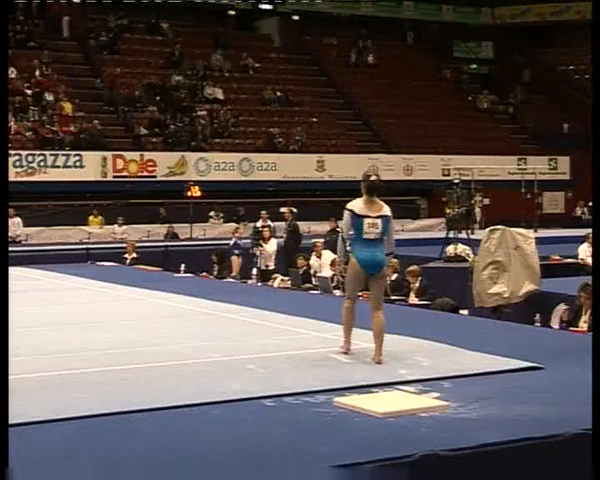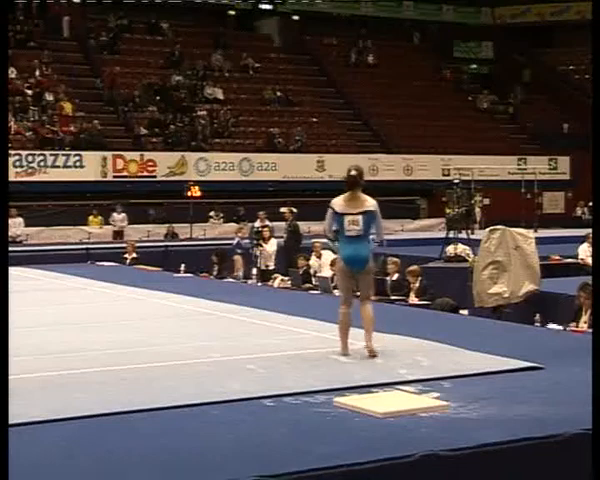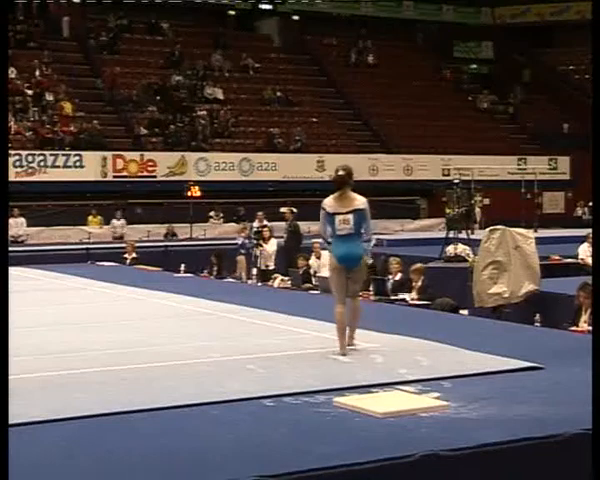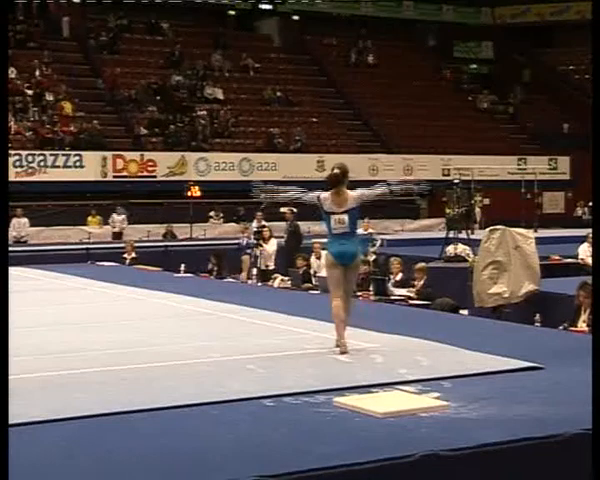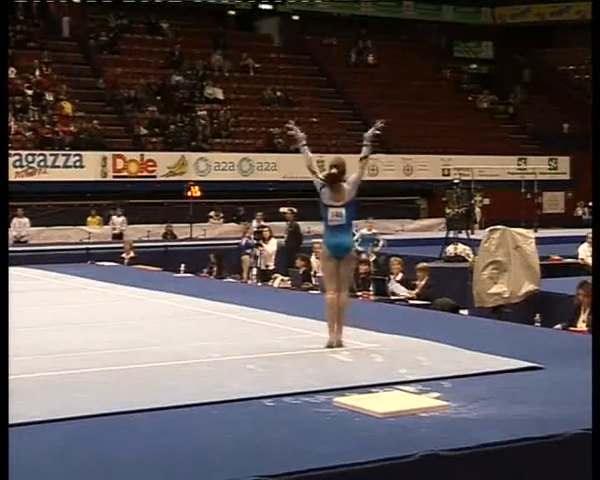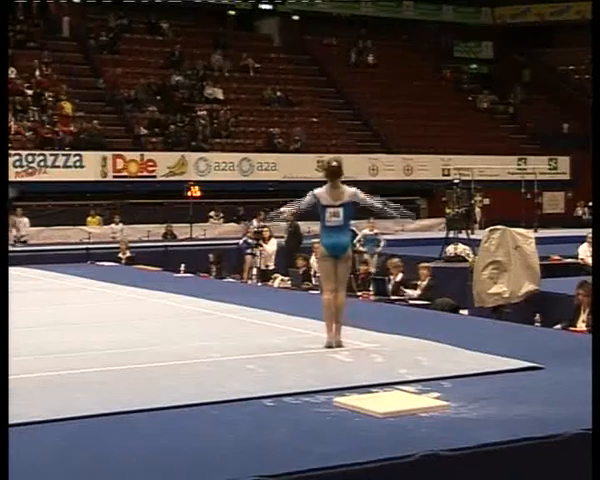
dt=0.3s
person 1, frame 1
left shoulder: (352, 206)
right shoulder: (386, 209)
left elbow: (344, 235)
right elbow: (390, 239)
left wrist: (342, 258)
right wrist: (387, 257)
left hip: (359, 259)
right hip: (378, 260)
left knee: (350, 300)
right knee: (377, 309)
left ankle: (346, 344)
right ankle: (378, 353)
person 1, frame 2
left shoulder: (336, 203)
right shoulder: (371, 203)
left elbow: (328, 230)
right elbow: (379, 232)
left hip: (345, 255)
right hip: (364, 255)
left knee: (345, 303)
right knee: (366, 301)
left ankle: (344, 347)
right ankle: (369, 342)
person 1, frame 3
left shoulder: (327, 203)
right shoulder: (361, 201)
left elbow: (324, 232)
right elbow: (367, 230)
left hip: (338, 254)
right hip: (356, 253)
left knee: (340, 302)
right knee: (354, 297)
left ankle: (342, 345)
right ankle: (350, 337)
person 1, frame 4
left shoulder: (322, 198)
right shoulder: (356, 196)
left elbow: (298, 195)
right elbow: (380, 191)
left wrist: (272, 193)
right wrist: (407, 187)
left hip: (334, 252)
right hip: (352, 250)
left knee: (337, 298)
right knee: (348, 296)
left ankle: (341, 339)
right ankle: (341, 336)
person 1, frame 5
left shoulder: (323, 188)
right shoulder: (349, 189)
left elbow: (309, 162)
right elbow: (362, 162)
left wrist: (301, 141)
right wrist: (368, 139)
left hip: (329, 245)
right hip: (346, 244)
left knee: (331, 291)
right knee: (343, 290)
left ankle: (332, 336)
right ankle: (339, 336)
person 1, frame 6
left shoulder: (318, 193)
right shoulder: (351, 193)
left elbow: (299, 206)
right elbow: (372, 202)
left wrist: (284, 211)
right wrist: (390, 210)
left hip: (327, 244)
right hip: (344, 244)
left knee: (328, 290)
right knee: (341, 290)
left ankle: (330, 335)
right ankle: (338, 335)
